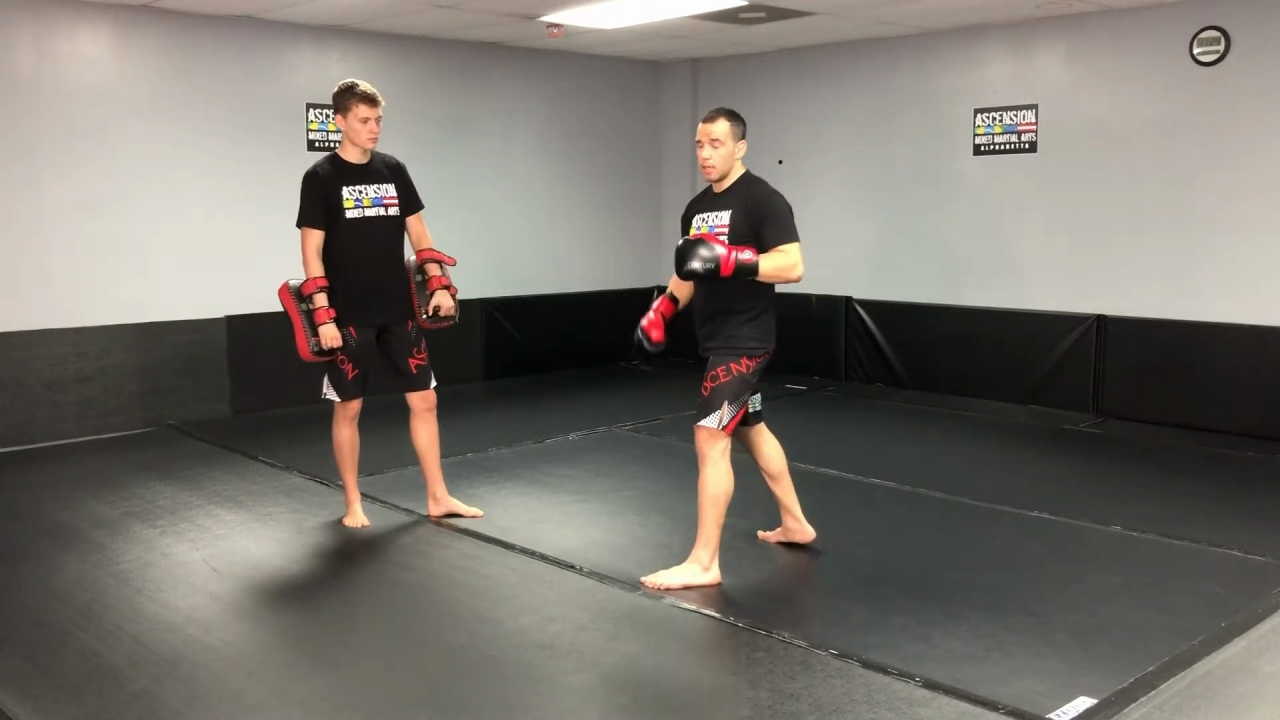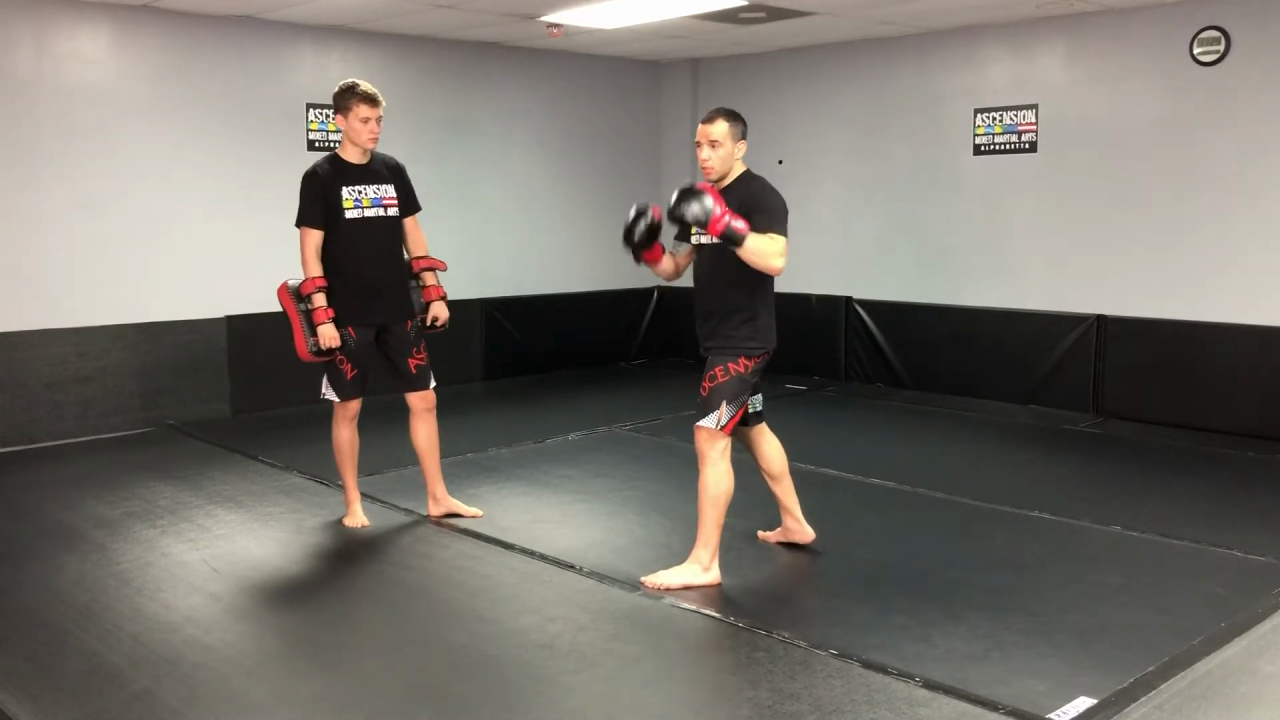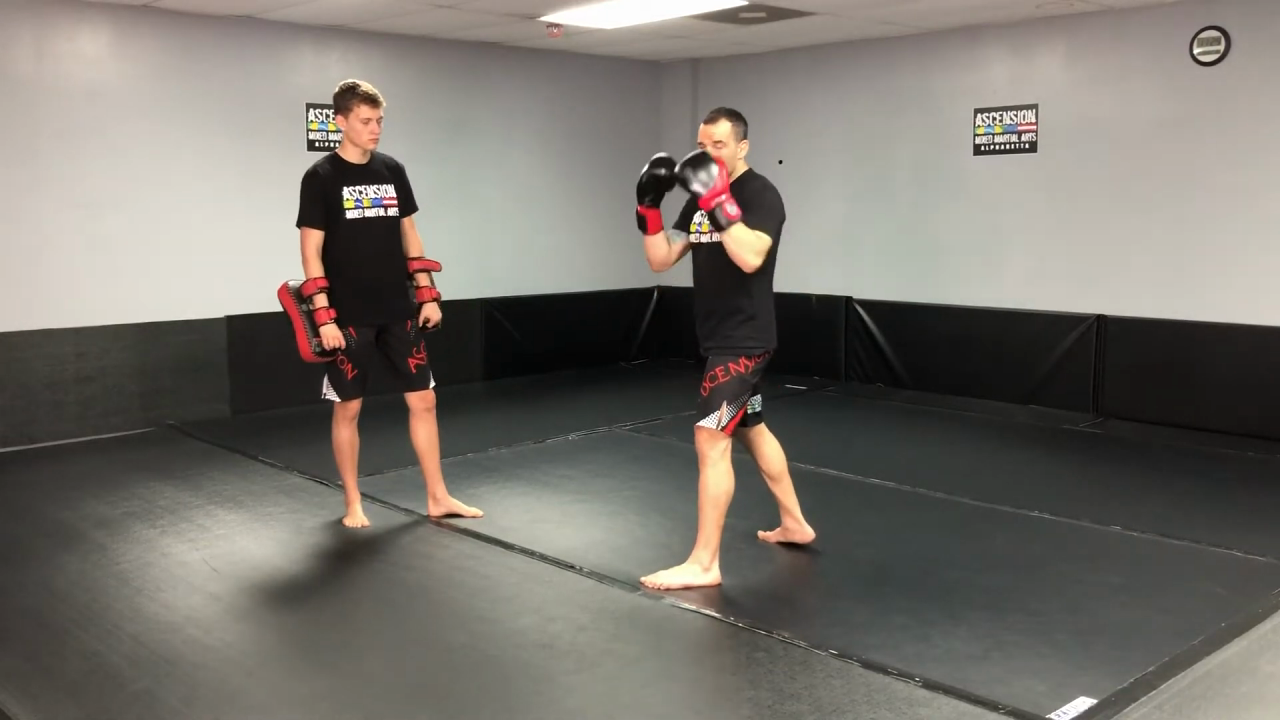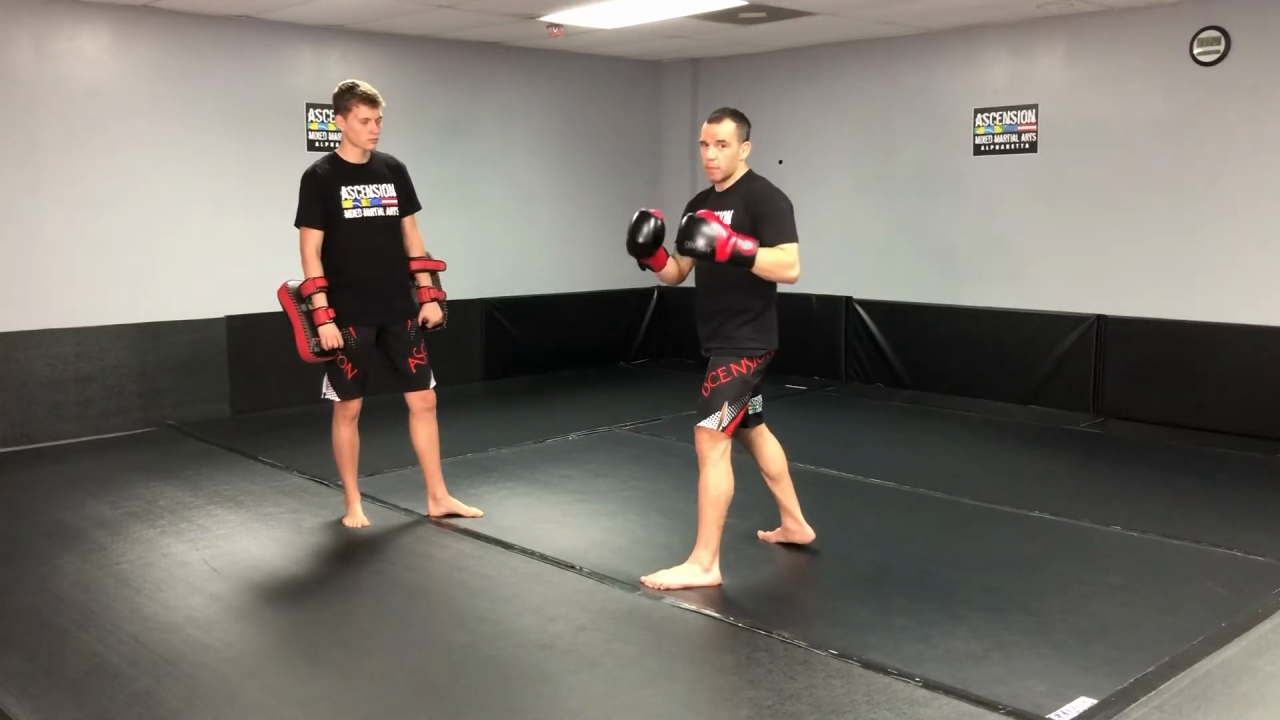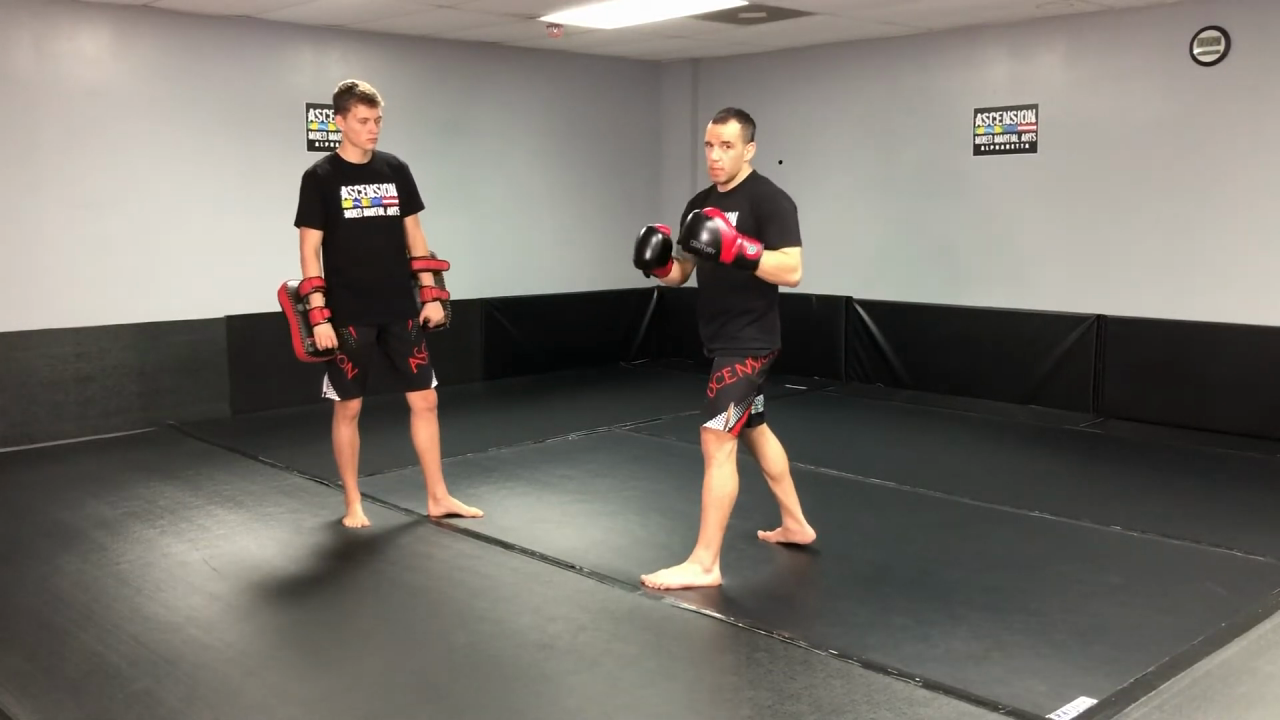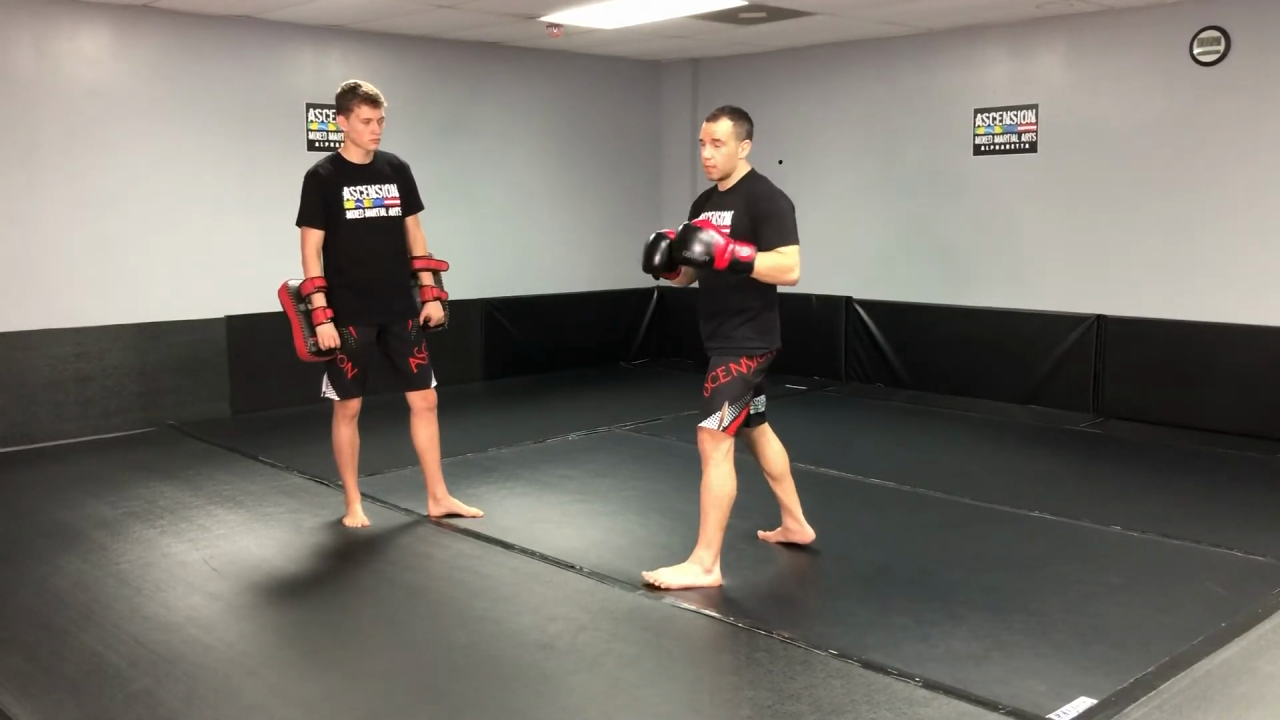
dt=0.3s
person 1, frame 1
left shoulder: (762, 199)
right shoulder: (697, 208)
left elbow: (792, 266)
right elbow: (688, 273)
left wrist: (730, 258)
right wrist: (661, 311)
left hip: (743, 340)
right hip: (718, 338)
left knee: (710, 439)
right knee: (752, 429)
left ankle: (703, 563)
right ankle: (794, 523)
person 1, frame 2
left shoulder: (759, 194)
right shoulder: (699, 202)
left elbow: (774, 259)
right elbow: (673, 267)
left wrist: (722, 222)
right wrist: (648, 246)
left hip: (744, 339)
right hip: (721, 337)
left knee: (711, 438)
right knee: (753, 428)
left ankle: (704, 562)
right ankle: (794, 524)
person 1, frame 3
left shoulder: (759, 193)
right shoulder: (700, 199)
left elbow: (750, 256)
right elbow: (660, 259)
left wrist: (719, 197)
right wrist: (649, 205)
left hip: (743, 340)
right hip: (720, 337)
left knee: (710, 439)
right knee: (752, 429)
left ankle: (704, 563)
right ankle: (794, 523)
person 1, frame 4
left shoulder: (765, 198)
right shoulder: (701, 207)
left elbow: (789, 267)
right elbow: (675, 274)
left wrist: (731, 245)
right wrist: (650, 252)
left hip: (745, 341)
right hip: (722, 340)
left knee: (711, 440)
right knee: (753, 429)
left ankle: (704, 563)
right ankle: (794, 524)
person 1, frame 5
left shoulder: (770, 200)
right shoulder: (700, 204)
left elbow: (791, 271)
right elbow: (681, 274)
left wrist: (735, 246)
right wrist: (658, 261)
left hip: (749, 342)
right hip: (721, 340)
left knee: (717, 441)
right knee: (755, 430)
left ankle: (704, 564)
right ankle: (795, 524)
person 1, frame 6
left shoulder: (766, 199)
right shoulder: (704, 203)
left elbow: (788, 269)
right elbow: (690, 274)
left wrist: (728, 252)
right wrist: (668, 264)
left hip: (746, 341)
right hip: (724, 339)
left knee: (714, 440)
right knee: (756, 429)
left ankle: (705, 563)
right ankle: (795, 524)
person 2, frame 1
left shoulder: (393, 169)
right shoulder: (321, 178)
left elbow: (418, 231)
right elbow: (312, 252)
left wrist: (439, 285)
right wrist: (324, 315)
left hip: (399, 310)
right hip: (349, 317)
left knee: (424, 399)
right knee: (348, 408)
left ankle: (438, 497)
right ankle: (353, 503)
person 2, frame 2
left shoulder: (393, 170)
right shoulder: (321, 177)
left elbow: (413, 235)
right elbow: (311, 251)
left wrist: (434, 293)
right wrist: (322, 315)
left hip: (398, 311)
right hip: (348, 316)
left knee: (424, 399)
right knee: (348, 408)
left ankle: (438, 497)
right ankle: (353, 503)
person 2, frame 3
left shoulder: (392, 170)
right shoulder: (321, 177)
right elbow: (311, 251)
left wrist: (427, 295)
right wrist: (325, 315)
left hip: (399, 310)
right hip: (349, 316)
left knee: (423, 399)
right knee: (347, 408)
left ankle: (437, 497)
right ankle: (353, 504)
person 2, frame 4
left shoulder: (393, 169)
right shoulder: (320, 177)
right elbow: (310, 250)
left wrist: (428, 295)
right wrist: (323, 315)
left hip: (399, 310)
right hip: (349, 315)
left knee: (423, 399)
right knee: (348, 407)
left ankle: (438, 497)
right ankle: (353, 503)
person 2, frame 5
left shoulder: (395, 169)
right shoulder: (321, 177)
left elbow: (414, 234)
right elbow: (310, 250)
left wrist: (431, 294)
right wrist: (319, 315)
left hip: (401, 309)
right hip: (349, 315)
left knee: (425, 399)
right knee: (348, 407)
left ankle: (438, 497)
right ankle: (353, 504)
person 2, frame 6
left shoulder: (397, 169)
right shoulder: (323, 177)
left elbow: (414, 234)
right elbow: (311, 250)
left wrist: (431, 294)
right wrist: (321, 315)
left hip: (400, 310)
right hip: (349, 315)
left knee: (424, 398)
right knee: (347, 407)
left ankle: (438, 497)
right ankle: (353, 503)
